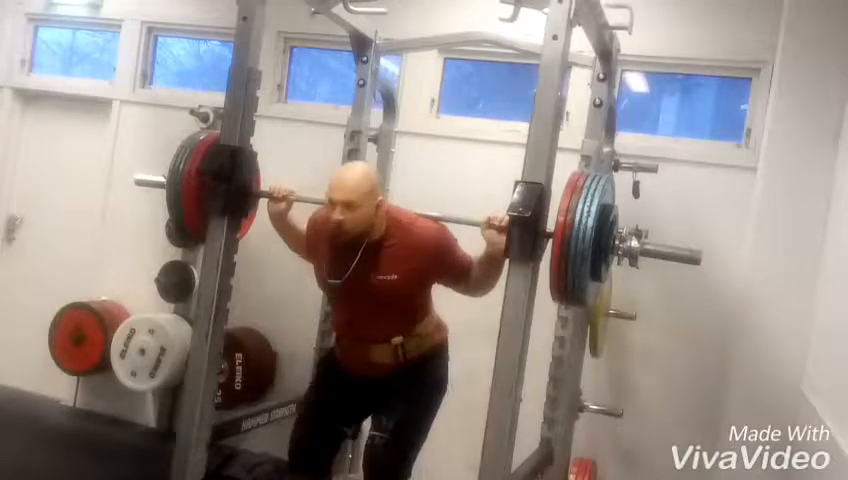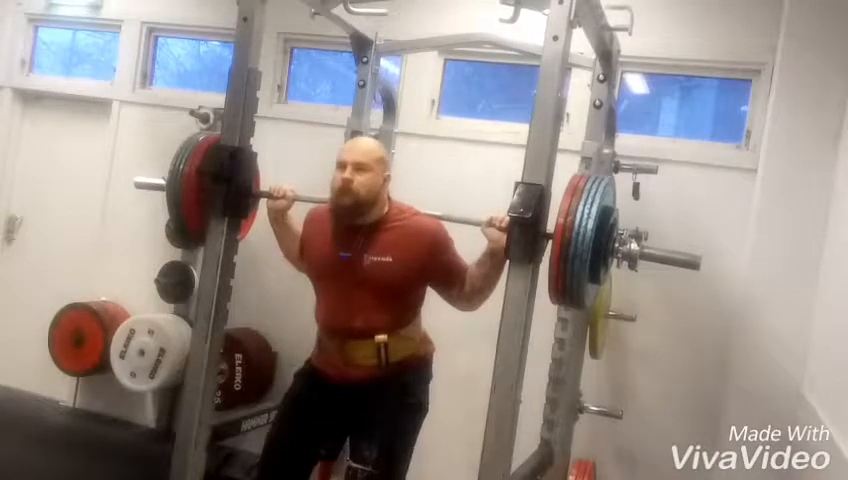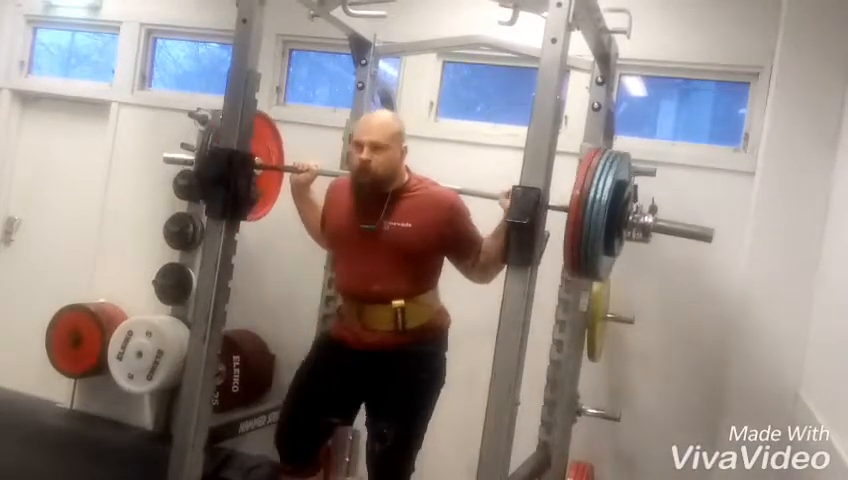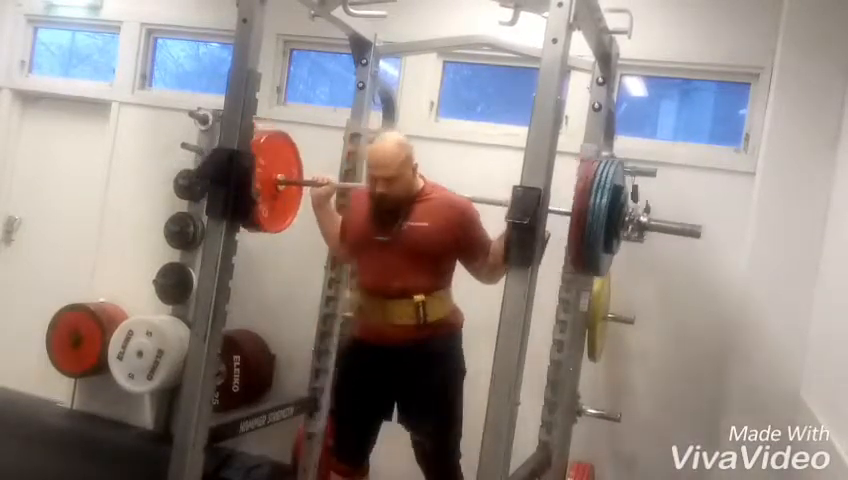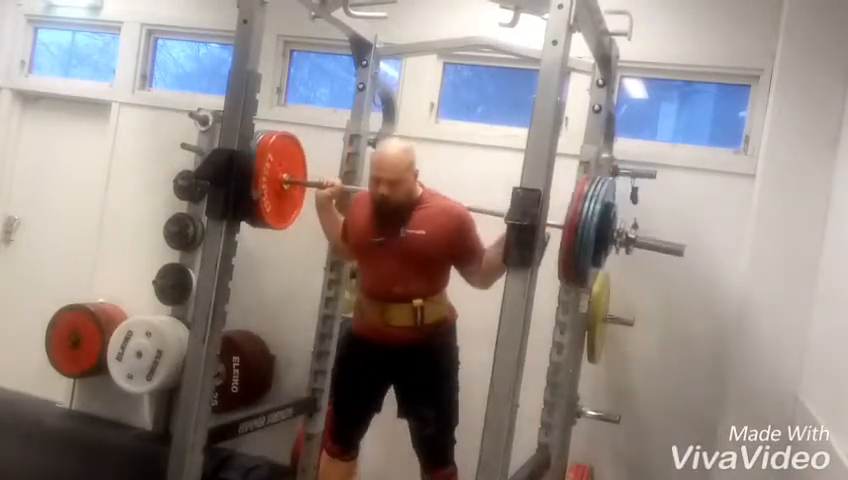
dt=1s
person 1, frame 1
left shoulder: (424, 239)
right shoulder: (323, 226)
left elbow: (473, 283)
left wrist: (495, 253)
right wrist: (279, 218)
left hip: (413, 370)
right hip: (347, 362)
person 1, frame 2
left shoulder: (422, 233)
right shoulder: (318, 220)
left elbow: (467, 295)
left wrist: (496, 253)
right wrist: (278, 216)
left hip: (393, 380)
right hip: (326, 371)
person 1, frame 3
left shoulder: (439, 204)
right shoulder: (339, 192)
left elbow: (480, 268)
left wrist: (511, 224)
right wrist: (300, 189)
left hip: (410, 351)
right hip: (345, 340)
right knee: (294, 438)
person 1, frame 4
left shoulder: (453, 209)
right shoulder: (359, 202)
left elbow: (487, 270)
right wrist: (321, 203)
left hip: (430, 347)
right hip: (368, 341)
right knee: (347, 448)
person 1, frame 5
left shoulder: (450, 216)
right shoulder: (360, 204)
left elbow: (481, 275)
right wrist: (325, 204)
left hip: (426, 344)
right hip: (366, 337)
left knee: (435, 450)
right knee: (340, 436)
